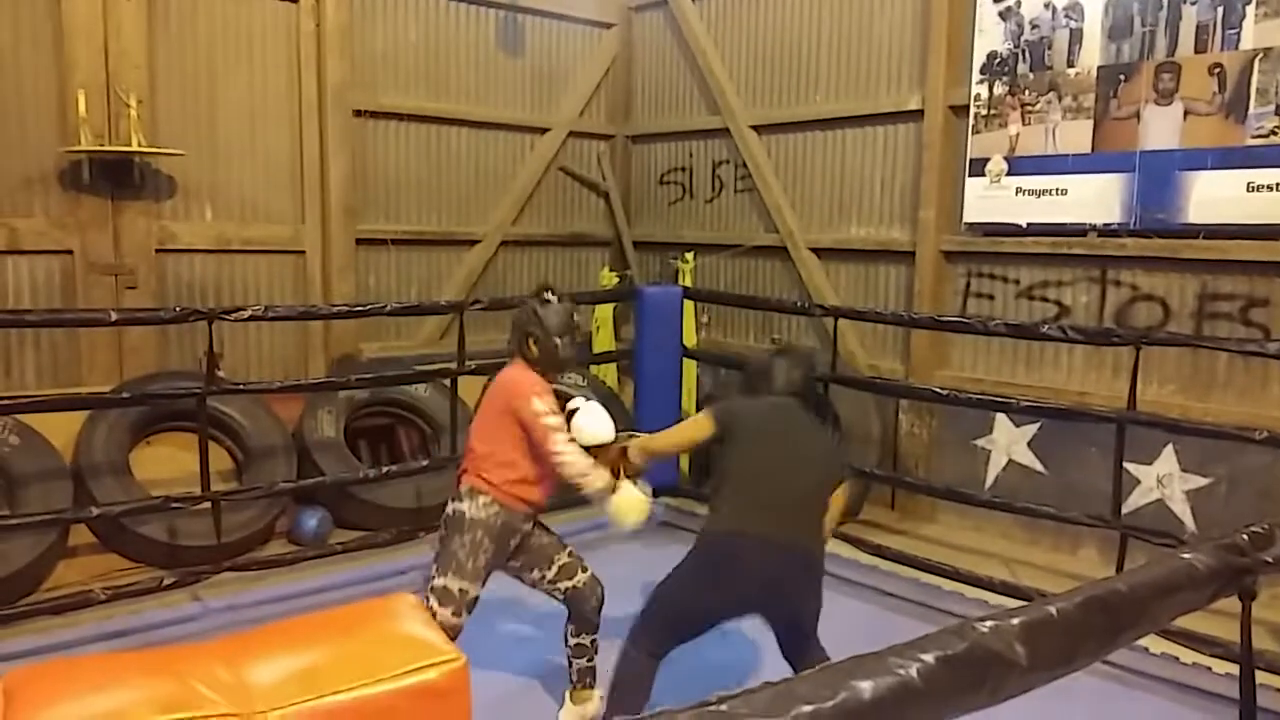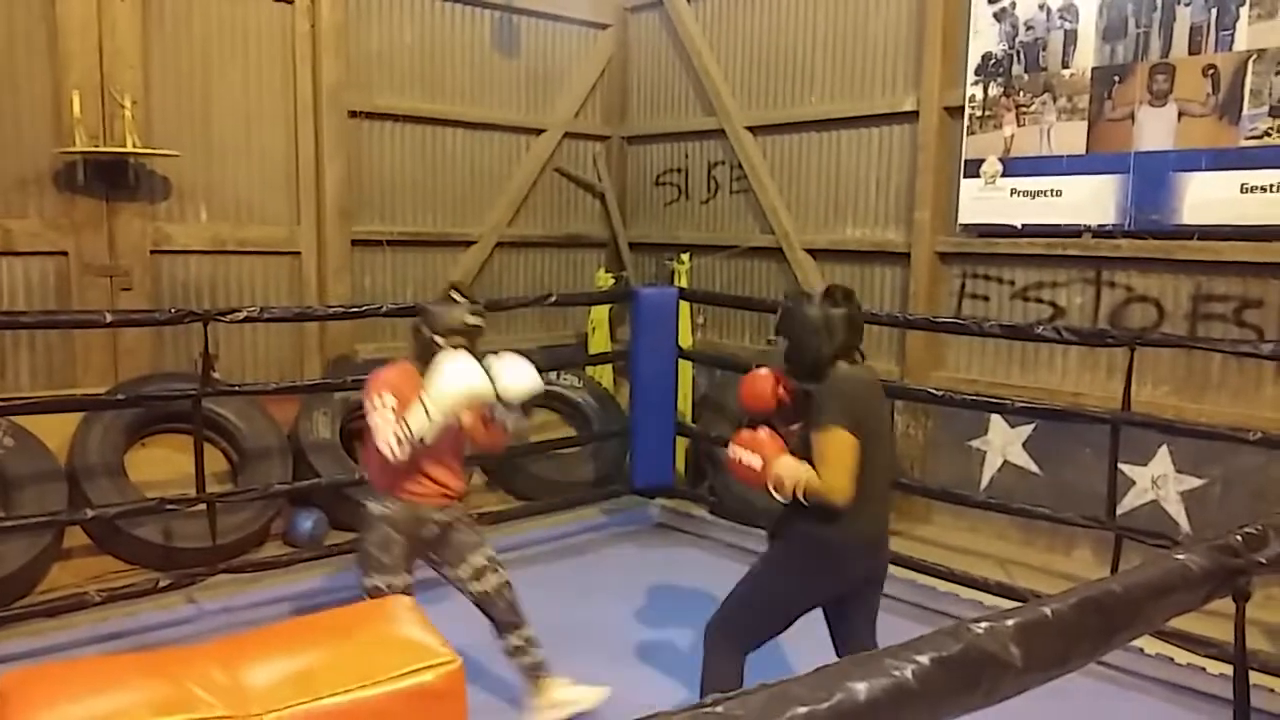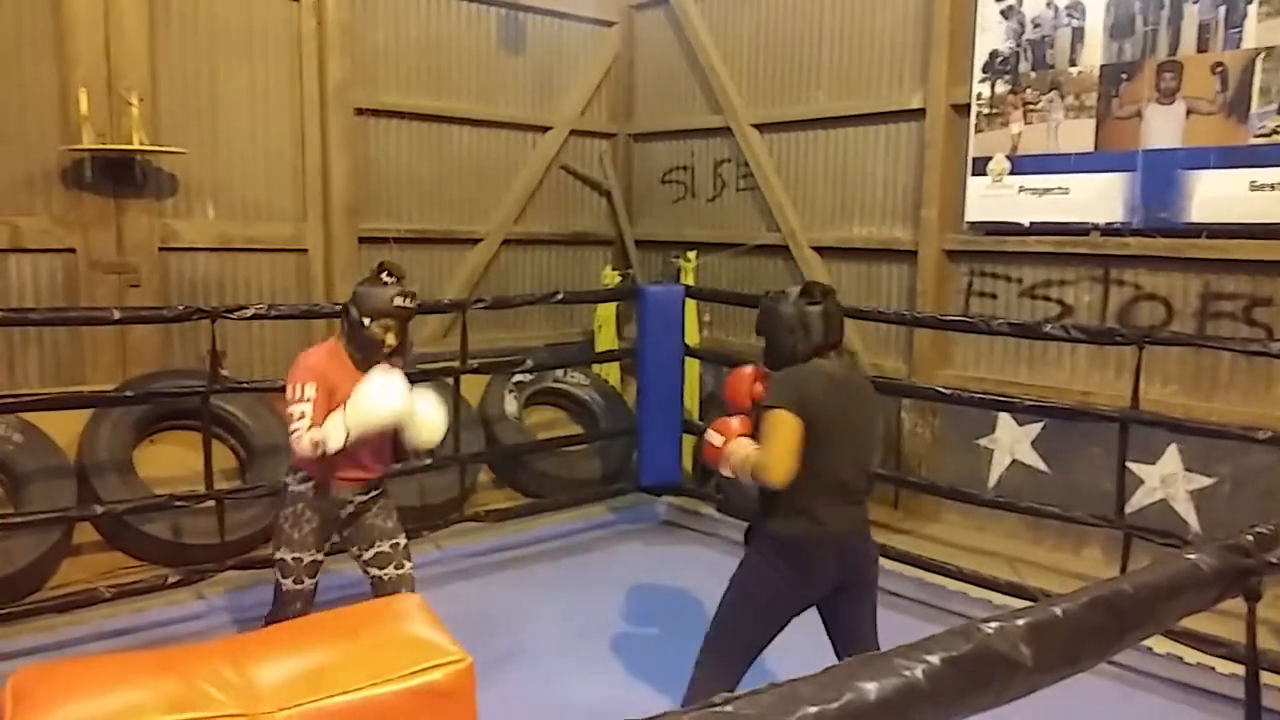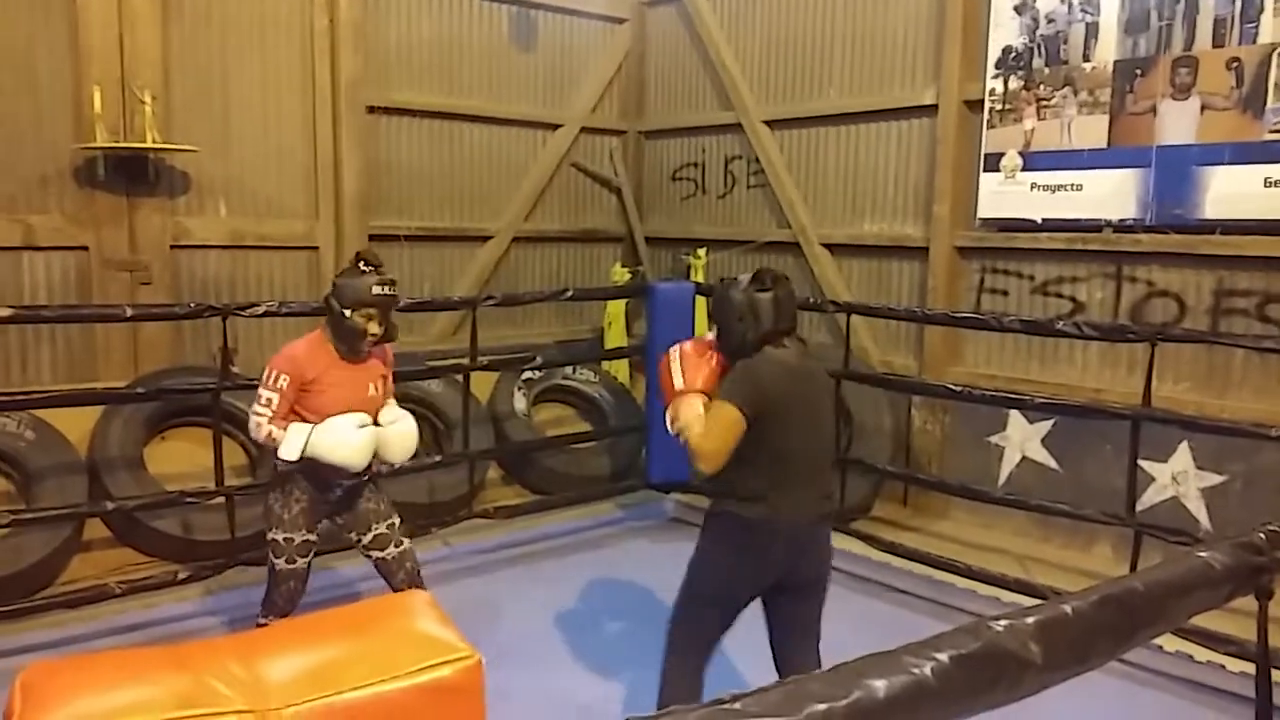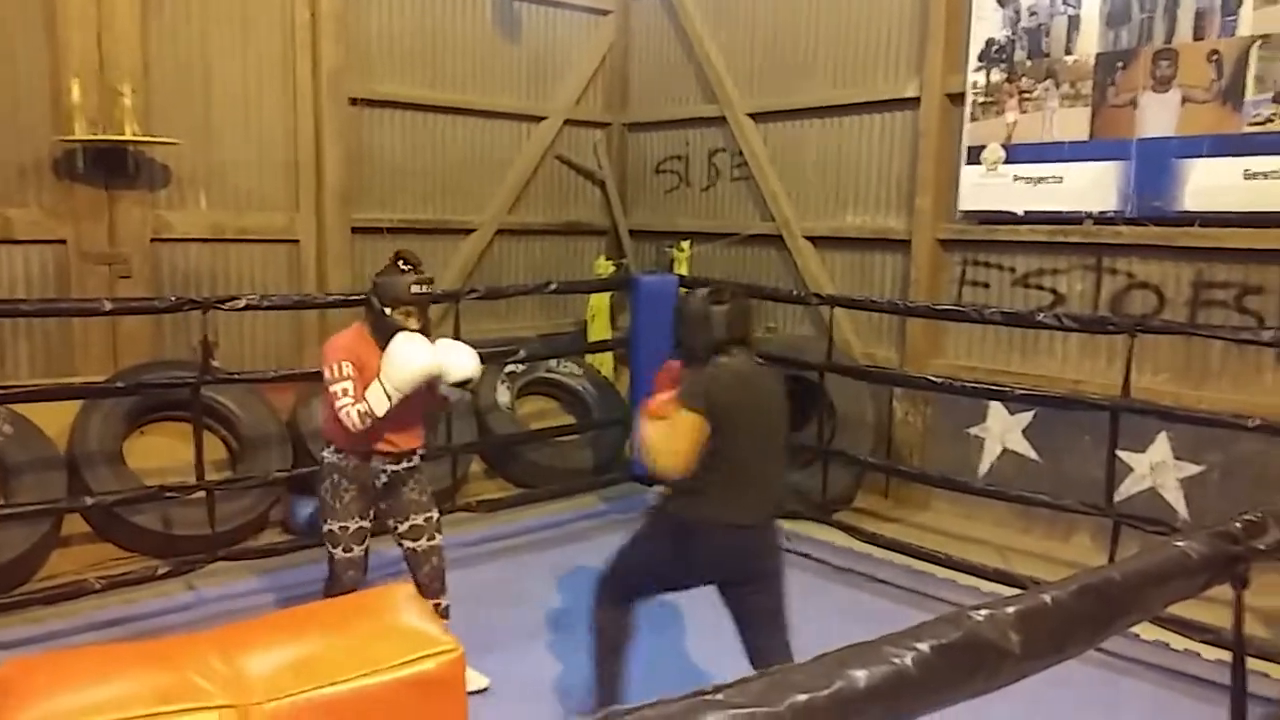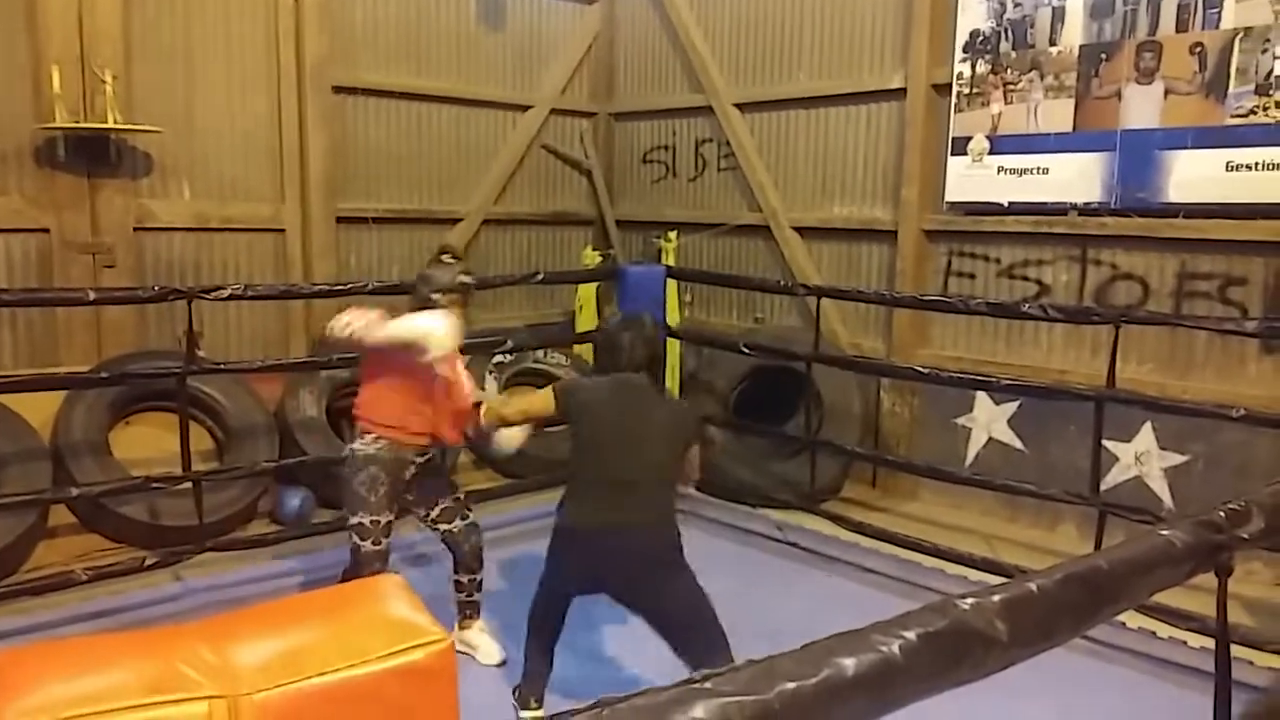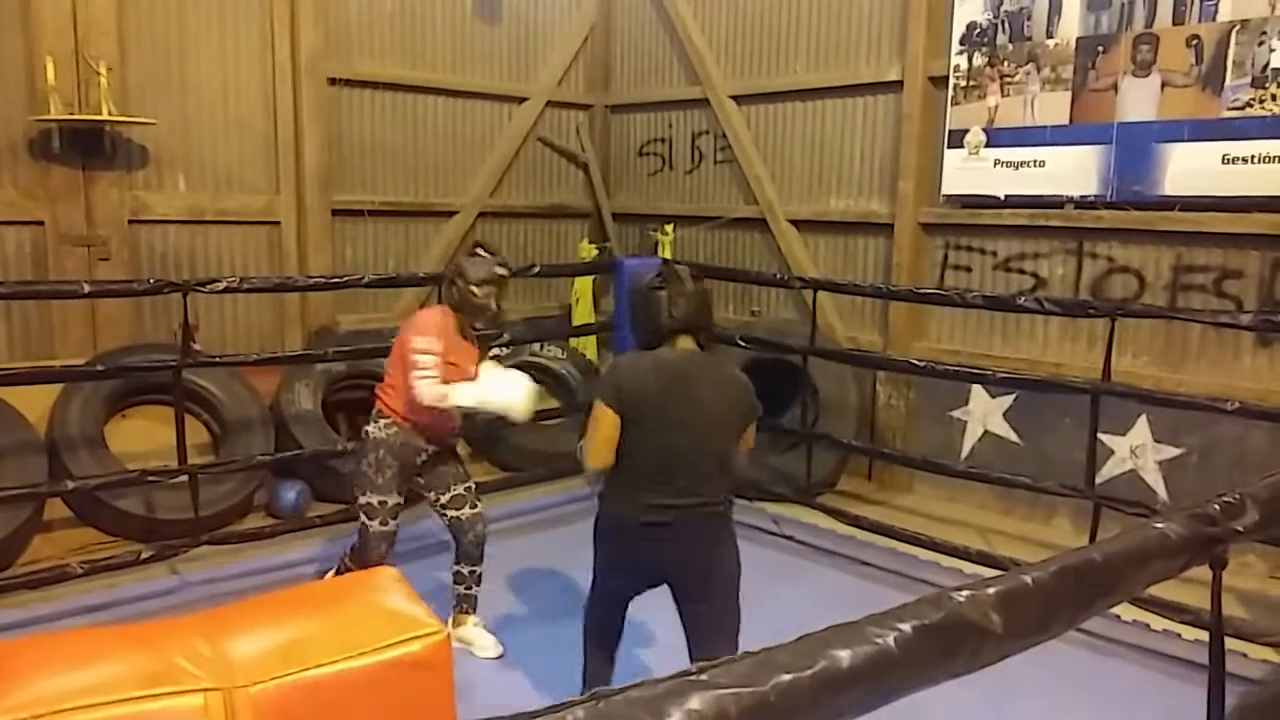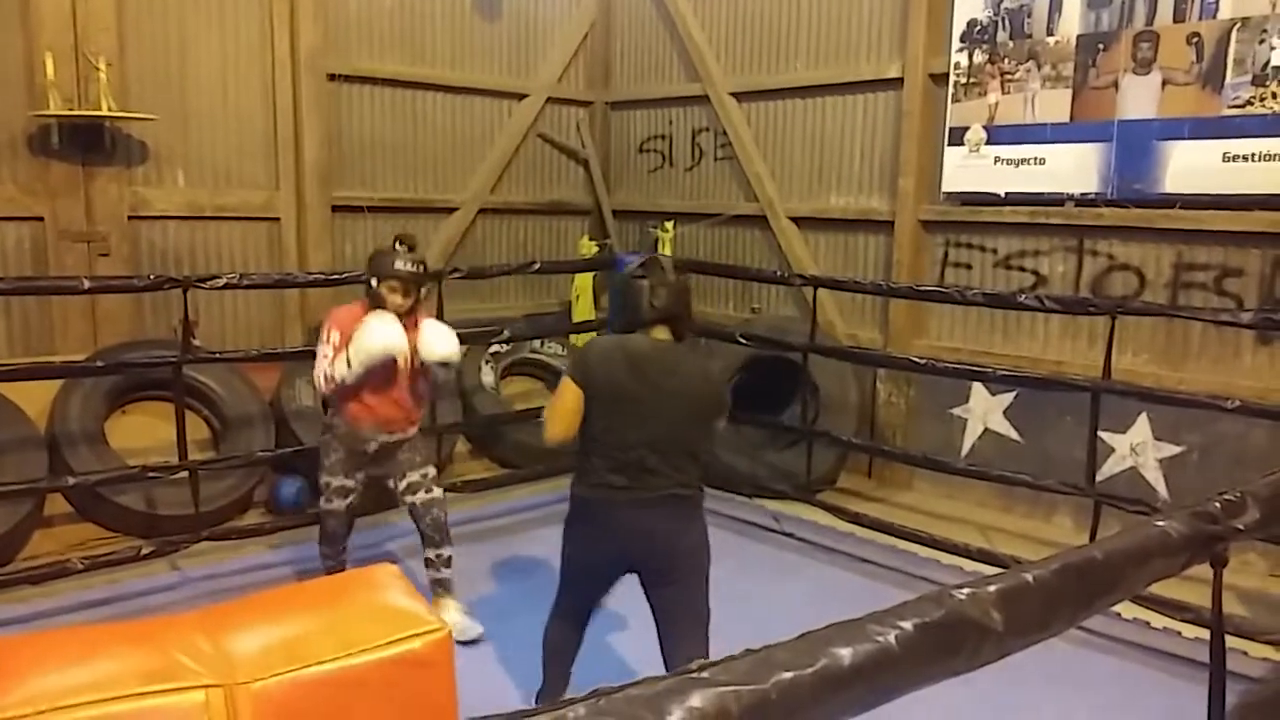
dt=0.4s
person 1, frame 1
left shoulder: (739, 411)
right shoulder: (831, 449)
left elbow: (658, 446)
right elbow: (823, 527)
left wrist: (630, 449)
left hip: (728, 557)
right hip: (799, 569)
left knee: (645, 644)
right knee: (807, 655)
person 1, frame 2
left shoulder: (833, 398)
right shoulder: (864, 385)
left elbow: (836, 490)
left wrist: (782, 469)
left hip: (817, 547)
right hip: (867, 549)
left knee: (725, 637)
right knee: (860, 657)
person 1, frame 3
left shoulder: (791, 385)
right shoulder: (859, 385)
left elbow: (777, 473)
left wrist: (739, 453)
left hip: (791, 551)
right hip: (853, 548)
left knee: (719, 663)
person 1, frame 4
left shoulder: (749, 376)
right shoulder: (814, 372)
left elbow: (707, 457)
left wrist: (688, 398)
right wrist: (719, 390)
left hip: (745, 534)
right hip: (810, 537)
left knee: (684, 652)
right knee: (802, 664)
person 1, frame 5
left shoulder: (703, 383)
right shoulder: (770, 382)
left elbow: (667, 463)
left wrist: (652, 424)
left hip: (690, 530)
right hip: (755, 537)
left knee: (612, 593)
right knee: (773, 655)
left ankle: (606, 710)
person 1, frame 6
left shoulder: (582, 393)
right shoulder: (681, 414)
left elbow: (509, 411)
left wrist: (487, 412)
left hip: (579, 543)
right hip: (651, 551)
left knee: (547, 608)
right knee: (713, 653)
person 1, frame 7
left shoulder: (624, 374)
right shoulder: (736, 384)
left elbow: (597, 461)
right elbow: (736, 460)
left wrist: (587, 443)
left hip: (627, 531)
right hip: (704, 537)
left knee: (604, 607)
right knee: (716, 663)
person 1, frame 8
left shoulder: (596, 357)
right shoulder: (706, 375)
left elbow: (555, 432)
left hip: (598, 516)
right hip: (674, 524)
left knee: (570, 610)
right knee: (688, 654)
left ankle: (550, 703)
person 2, frame 1
left shoulder: (528, 385)
right shoulder: (524, 385)
right elbow: (563, 457)
left wrist: (574, 421)
right wrist: (614, 489)
left hip: (521, 523)
right hip: (480, 517)
left knee: (588, 594)
right knee: (441, 626)
person 2, frame 2
left shoulder: (466, 385)
right shoulder: (388, 381)
left elbow: (493, 437)
right elbow: (392, 450)
left wrist: (508, 401)
right wrist: (437, 405)
left hip: (446, 516)
right hip: (393, 518)
left knee: (500, 598)
person 2, frame 3
left shoulder: (386, 363)
right shoulder: (314, 365)
right elbow: (303, 444)
left wrist: (415, 419)
right wrist: (355, 421)
left hip: (368, 496)
right hip: (313, 496)
left knee: (399, 592)
right knee: (292, 609)
person 2, frame 4
left shoulder: (379, 354)
right shoulder: (297, 358)
right elbow: (260, 425)
left wrist: (393, 422)
right wrist: (313, 439)
left hip: (355, 482)
right hip: (301, 483)
left knee: (406, 572)
right knee: (286, 589)
person 2, frame 5
left shoulder: (419, 346)
right shoulder: (343, 346)
left elbow: (428, 408)
right elbow: (351, 419)
left wrist: (445, 380)
right wrist: (392, 383)
left hip: (404, 468)
right hip: (350, 467)
left knee: (430, 564)
right knee: (346, 577)
person 2, frame 6
left shoulder: (446, 351)
right shoulder: (393, 331)
left elbow: (462, 407)
right elbow: (343, 326)
right wrist: (405, 330)
left hip: (425, 459)
right hip: (377, 456)
left knee: (468, 538)
right knee: (368, 566)
left ankle: (468, 628)
person 2, frame 7
left shoulder: (467, 335)
right shoulder: (428, 325)
right elbow: (424, 392)
left wrist: (488, 387)
right wrist: (486, 396)
left hip: (437, 446)
right hip: (391, 440)
left knee: (472, 528)
right knee: (374, 547)
left ankle: (464, 622)
person 2, frame 8
left shoulder: (421, 323)
right shoulder: (344, 319)
left elbow: (424, 383)
right elbow: (324, 381)
left wrist: (439, 358)
right wrist: (360, 356)
left hip: (403, 437)
right hip: (349, 433)
left knee: (433, 515)
right knee: (334, 523)
left ankle: (445, 606)
